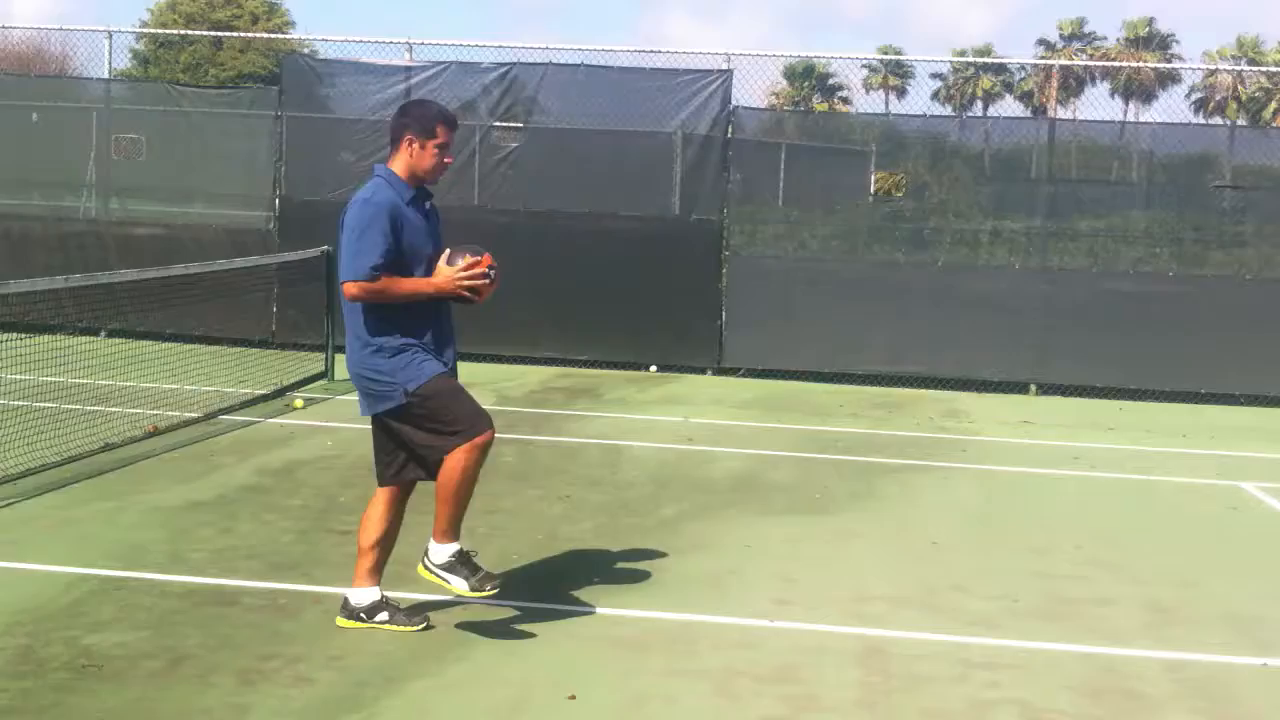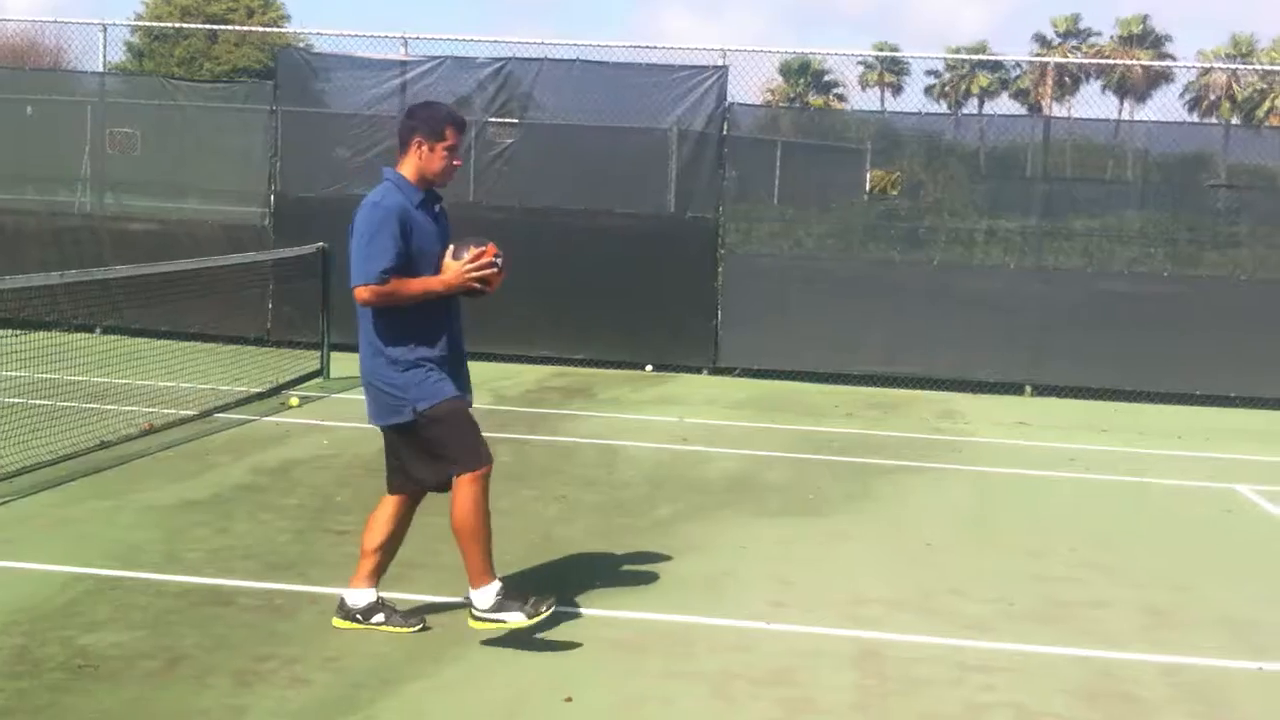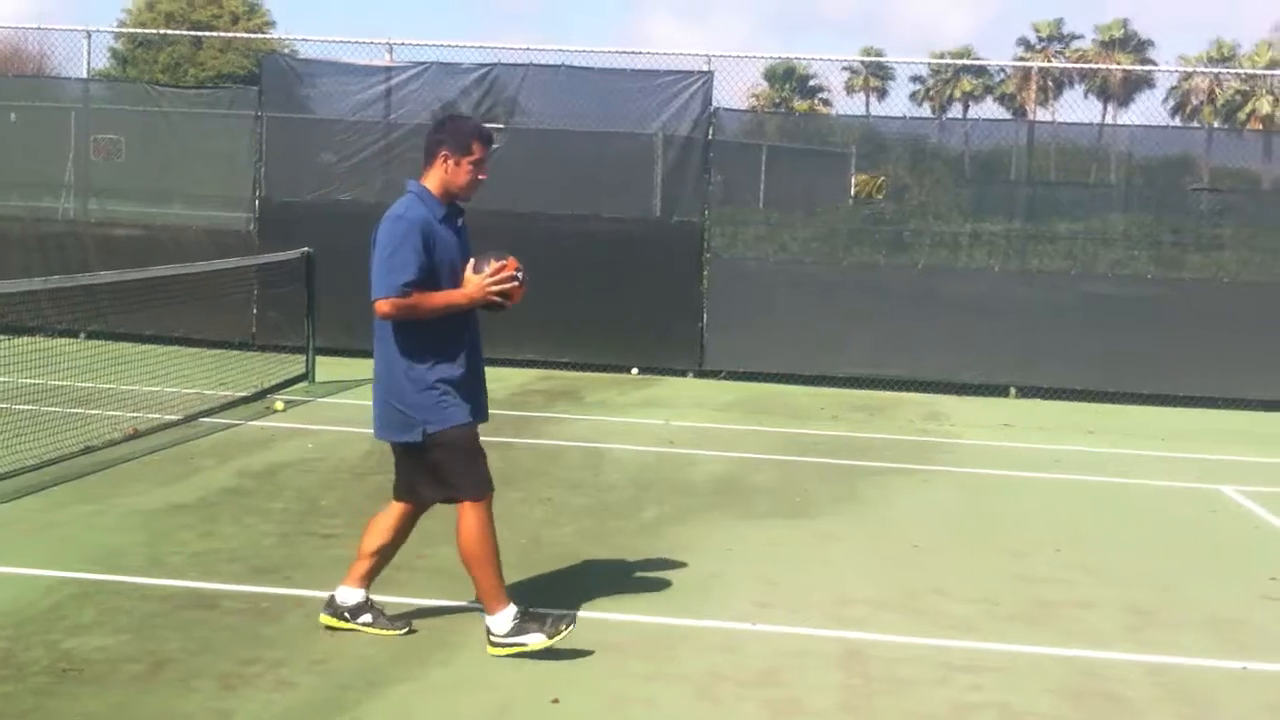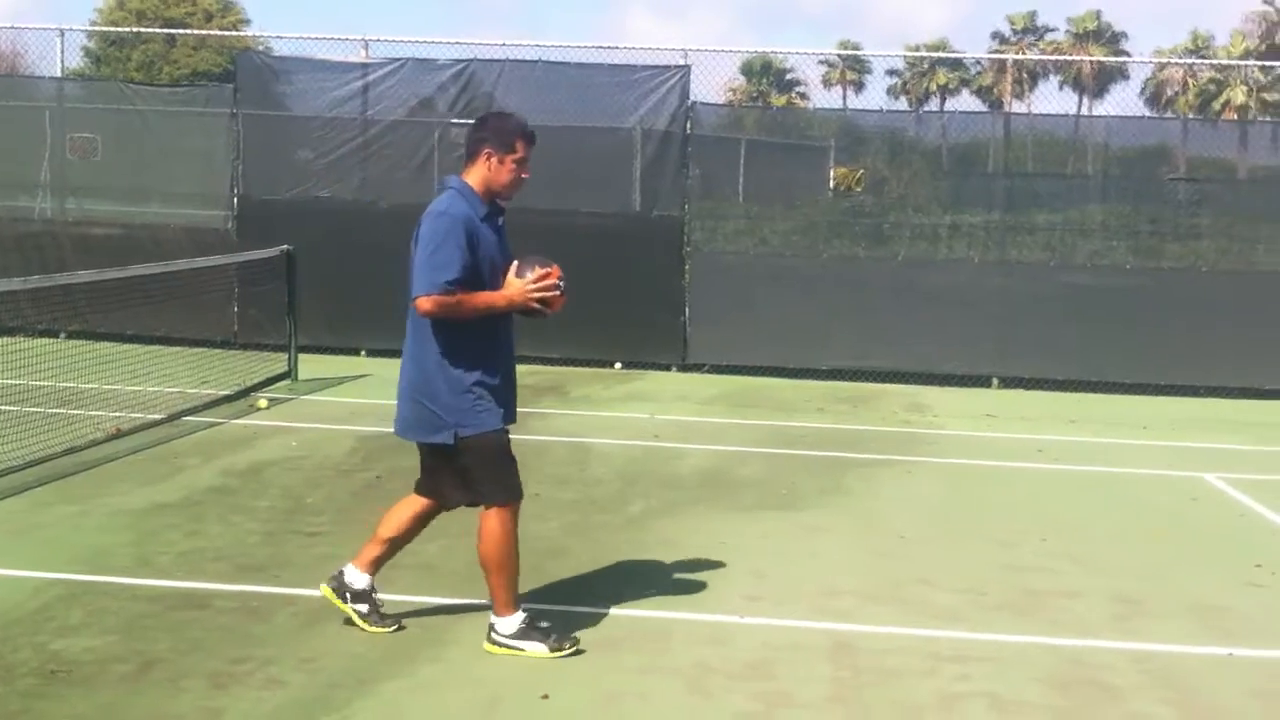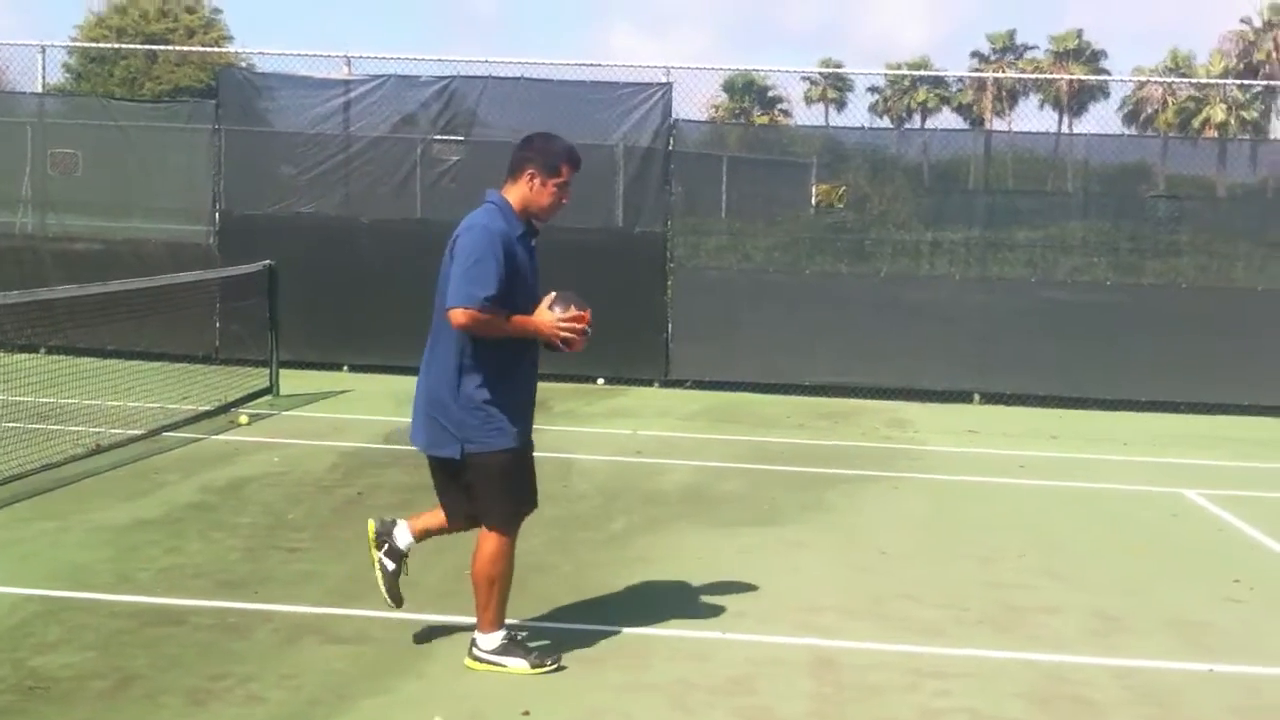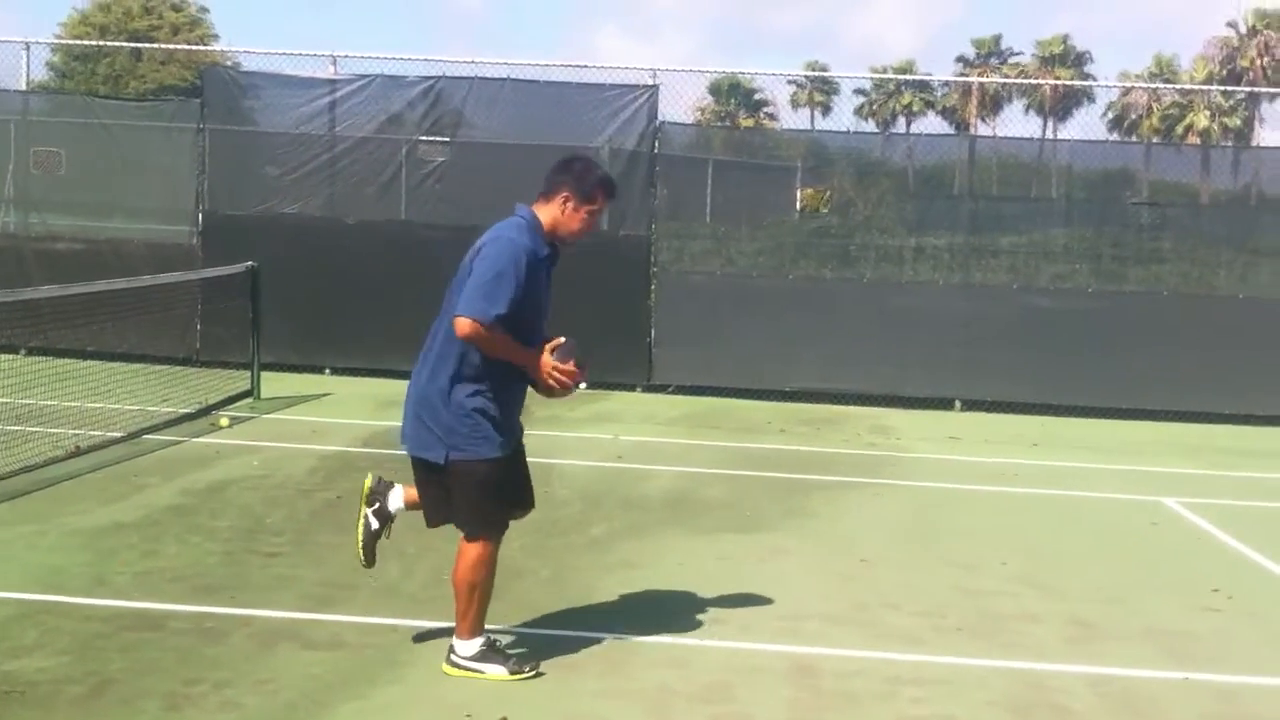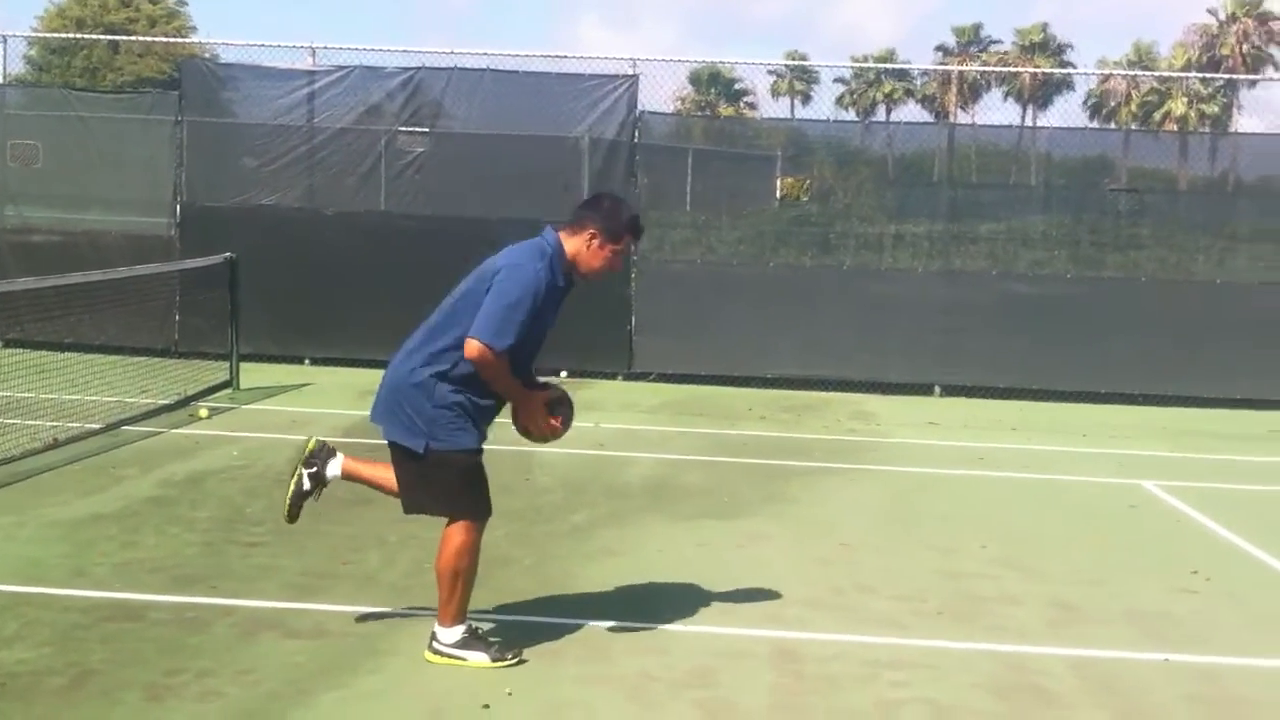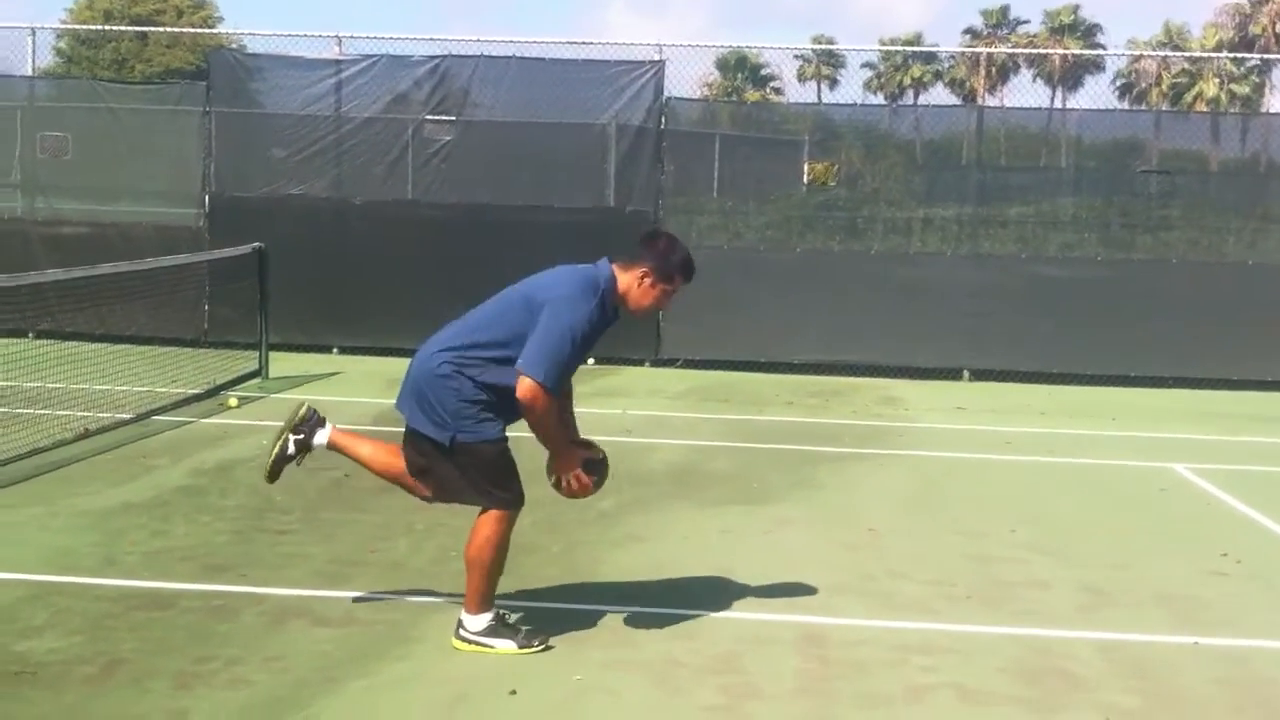
dt=0.3s
person 1, frame 1
left shoulder: (420, 203)
right shoulder: (374, 204)
right elbow: (357, 285)
left wrist: (457, 280)
right wrist: (436, 285)
left hip: (414, 360)
right hip: (392, 361)
left knee: (396, 483)
right knee: (474, 433)
left ankle: (362, 597)
right ankle: (443, 551)
person 1, frame 2
left shoulder: (429, 207)
right shoulder: (383, 208)
right elbow: (369, 290)
left wrist: (466, 277)
right wrist: (445, 281)
left hip: (428, 372)
right hip: (406, 374)
left knee: (406, 489)
right knee: (473, 469)
left ankle: (360, 597)
right ankle: (485, 596)
person 1, frame 3
left shoulder: (449, 219)
right shoulder: (407, 221)
right elbow: (389, 303)
left wrist: (486, 289)
right wrist: (467, 295)
left hip: (436, 387)
right hip: (424, 390)
left knee: (412, 497)
right knee: (474, 496)
left ankle: (348, 597)
right ankle: (503, 621)
person 1, frame 4
left shoulder: (485, 216)
right shoulder: (450, 217)
right elbow: (431, 301)
left wrist: (521, 294)
right wrist: (506, 297)
left hip: (463, 387)
right hip: (457, 390)
left knee: (435, 494)
right knee: (501, 500)
left ankle: (355, 578)
right ankle: (508, 624)
person 1, frame 5
left shoulder: (515, 231)
right shoulder: (486, 231)
right elbow: (464, 314)
left wrist: (545, 327)
right wrist: (533, 327)
left hip: (494, 402)
right hip: (472, 406)
left knee: (505, 507)
right knee: (500, 521)
left ankle: (400, 535)
right ankle: (489, 642)
person 1, frame 6
left shoulder: (533, 246)
right shoulder: (510, 246)
right elbow: (469, 325)
left wrist: (541, 361)
right wrist: (532, 363)
left hip: (483, 408)
right hip: (460, 410)
left knee: (509, 505)
right knee: (484, 529)
left ankle: (393, 498)
right ankle: (468, 649)
person 1, frame 7
left shoulder: (548, 266)
right shoulder: (531, 272)
right elbow: (480, 351)
left wrist: (531, 396)
right wrist: (526, 404)
left hip: (426, 389)
right hip: (431, 395)
left knee: (425, 487)
right knee: (468, 513)
left ankle: (330, 464)
right ankle: (450, 636)
person 1, frame 8
left shoulder: (592, 291)
right shoulder: (577, 303)
left elbow: (556, 376)
right elbow: (529, 391)
left wrist: (570, 443)
right wrist: (563, 459)
left hip: (444, 379)
right hip: (454, 388)
left knee: (423, 481)
right knee: (501, 502)
left ankle: (318, 433)
right ankle: (476, 623)
